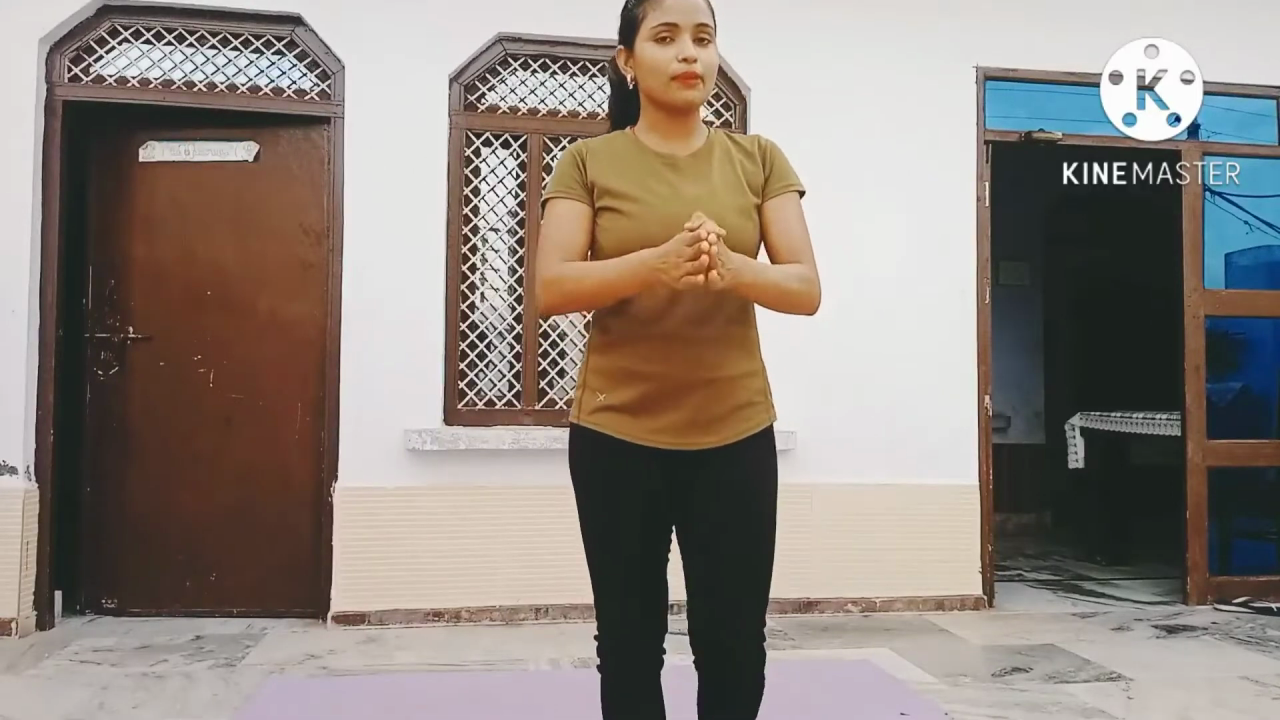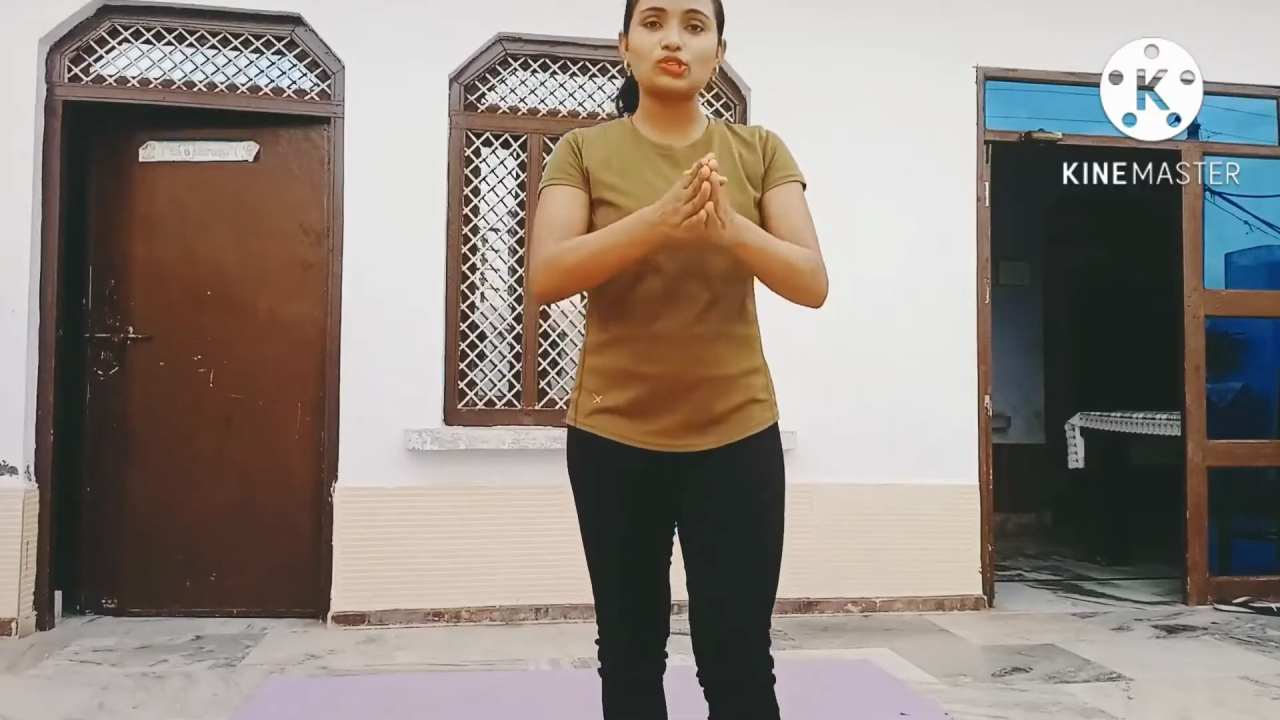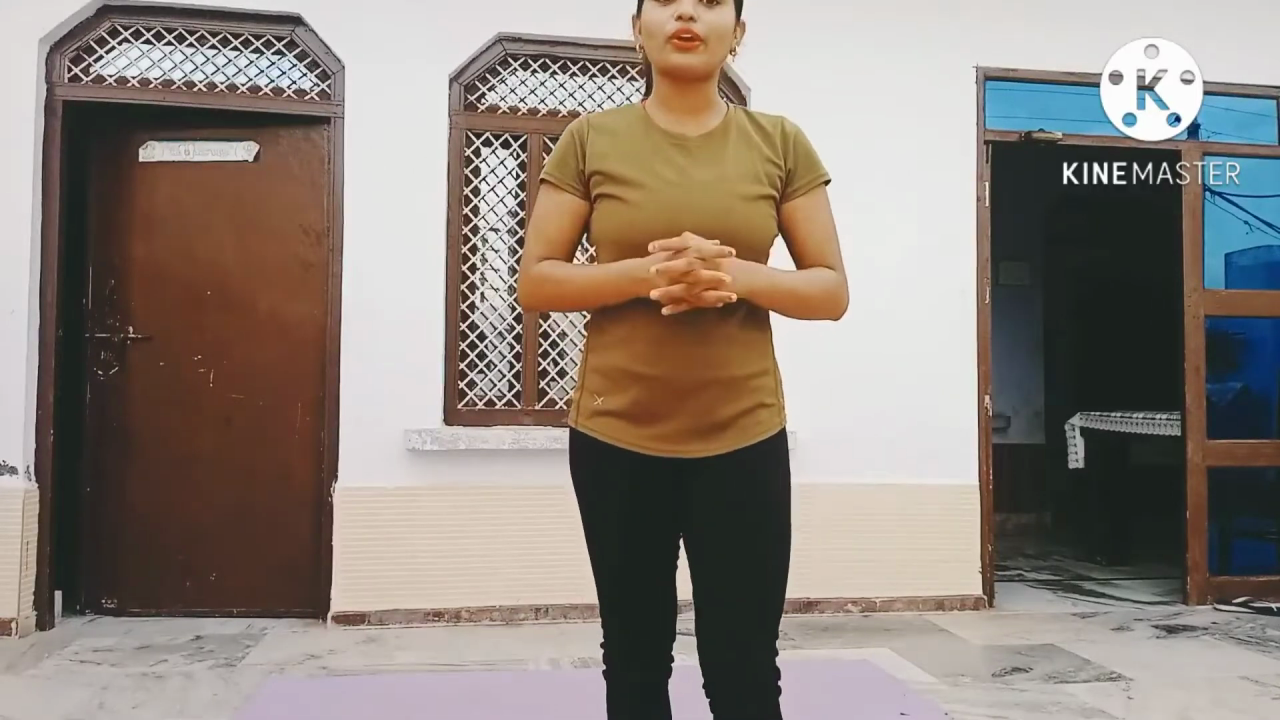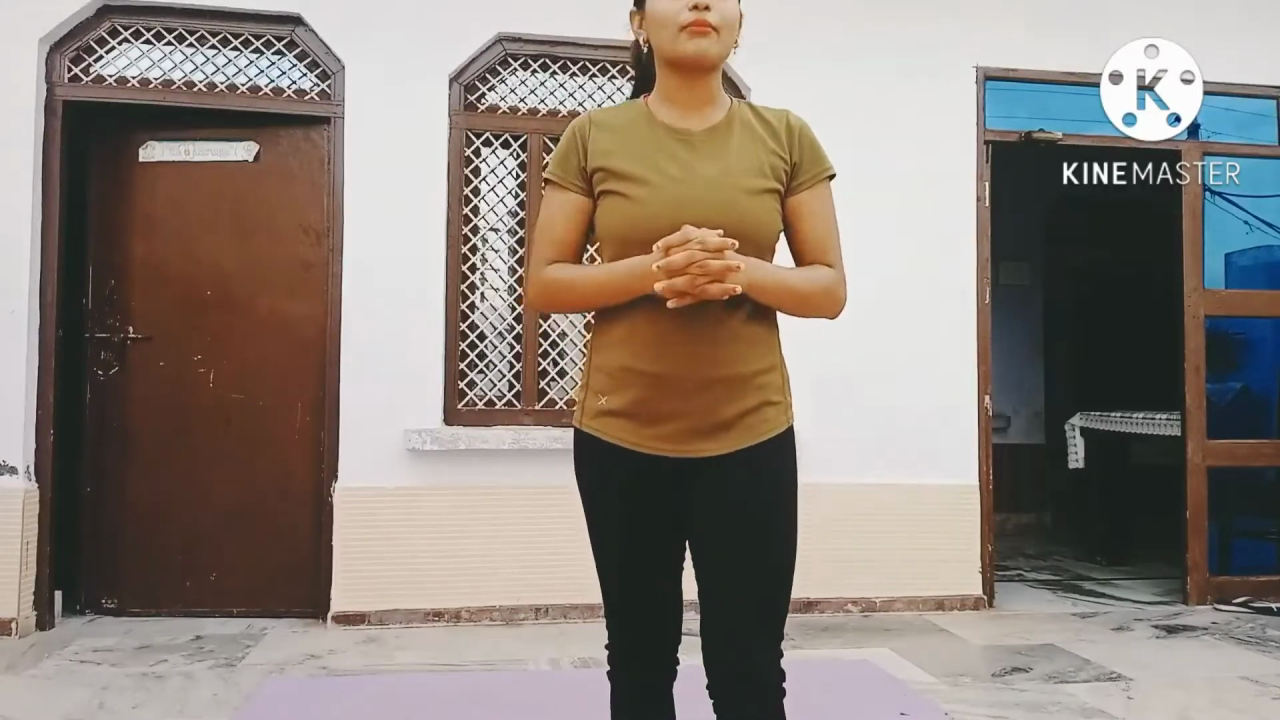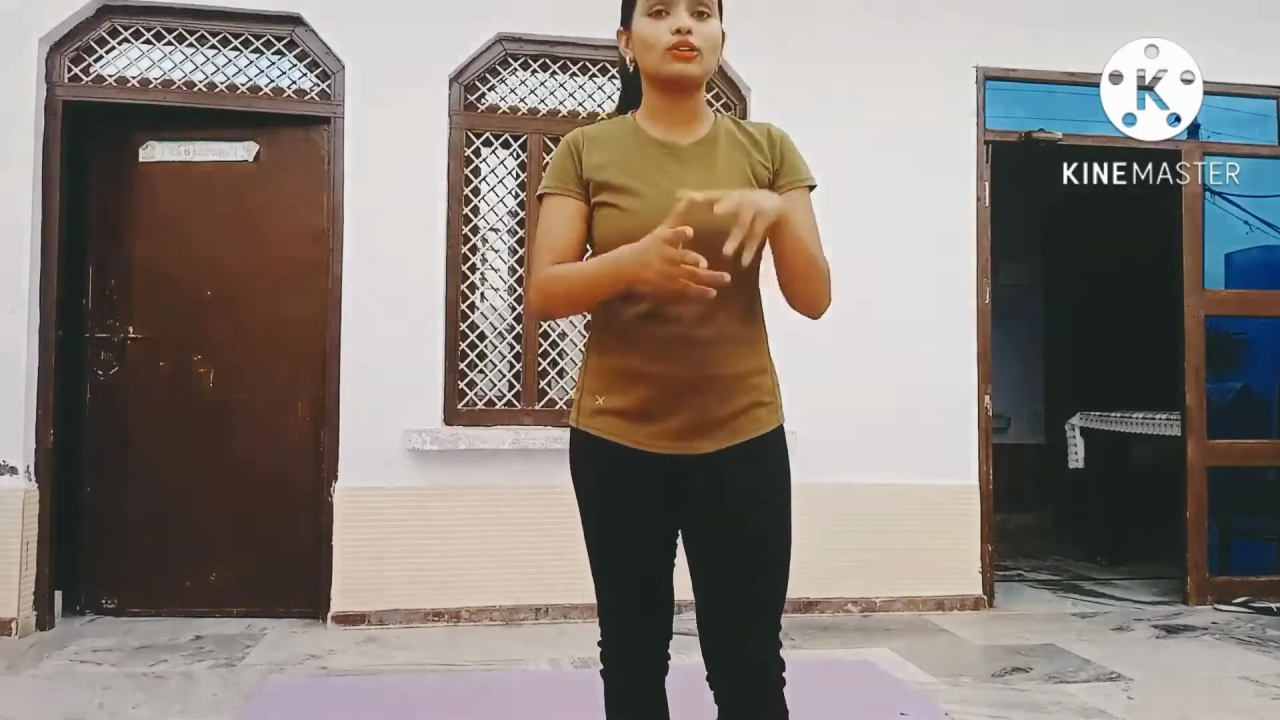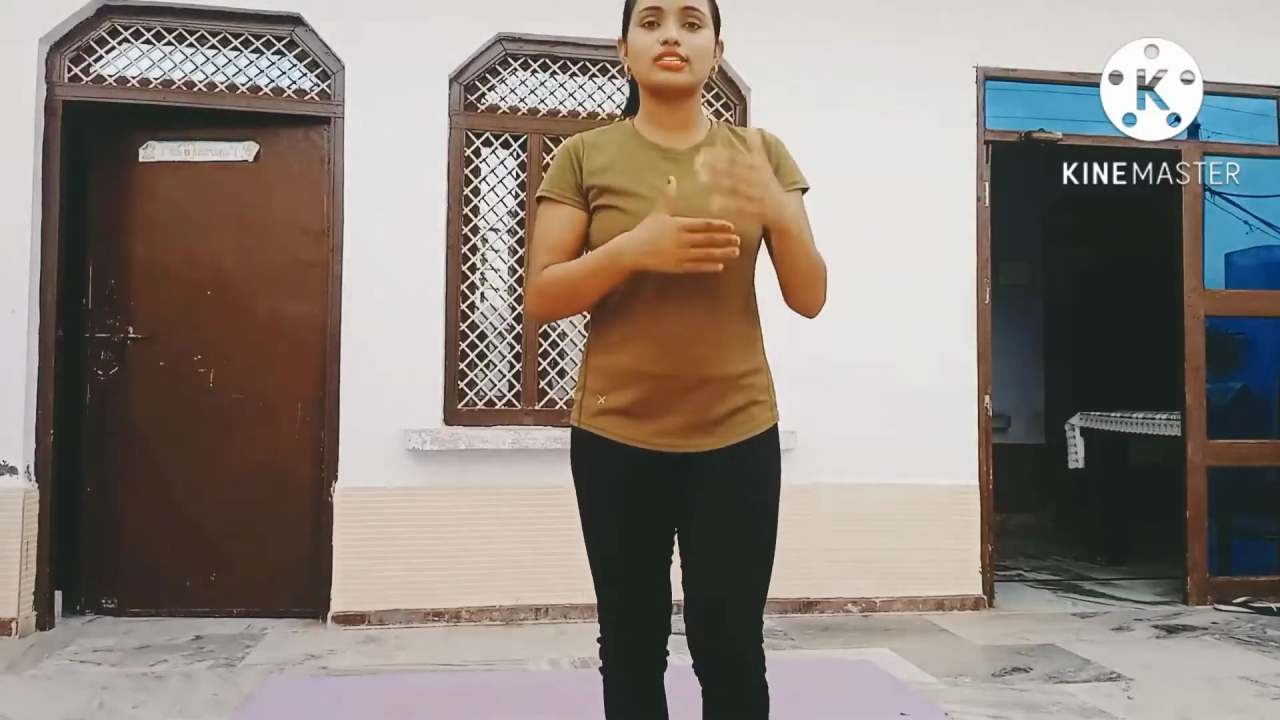
dt=0.3s
person 1, frame 1
left shoulder: (759, 159)
right shoulder: (588, 162)
left elbow: (807, 289)
right elbow: (549, 289)
left wrist: (729, 267)
right wrist: (658, 262)
left hip: (736, 436)
right hip: (617, 436)
left knee: (733, 648)
right knee: (630, 645)
person 1, frame 2
left shoulder: (759, 151)
right shoulder: (584, 151)
left elbow: (813, 282)
right elbow: (544, 276)
left wrist: (726, 221)
right wrist: (661, 215)
left hip: (736, 435)
right hip: (613, 437)
left knee: (738, 661)
right knee: (629, 652)
person 1, frame 3
left shoulder: (781, 143)
right shoulder: (590, 140)
left elbow: (832, 291)
right elbow: (534, 283)
left wrist: (738, 275)
right wrist: (646, 274)
left hip: (744, 440)
right hip: (616, 438)
right knee: (634, 657)
person 1, frame 4
left shoulder: (784, 137)
right shoulder: (592, 137)
left elbow: (830, 288)
right elbow: (542, 284)
left wrist: (742, 271)
right wrist: (652, 270)
left hip: (750, 438)
right hip: (621, 438)
right knee: (639, 658)
person 1, frame 5
left shoulder: (767, 147)
right shoulder: (584, 151)
left elbow: (815, 297)
right elbow: (541, 293)
left wrist: (776, 210)
right wrist: (635, 261)
left hip: (742, 435)
right hip: (617, 437)
left knee: (748, 662)
right knee: (632, 652)
person 1, frame 6
left shoulder: (762, 155)
right shoulder: (584, 157)
left elbow: (811, 298)
right elbow: (540, 299)
left wrist: (777, 216)
right wrist: (633, 250)
left hip: (737, 432)
right hip: (618, 434)
left knee: (731, 649)
right knee: (632, 643)
